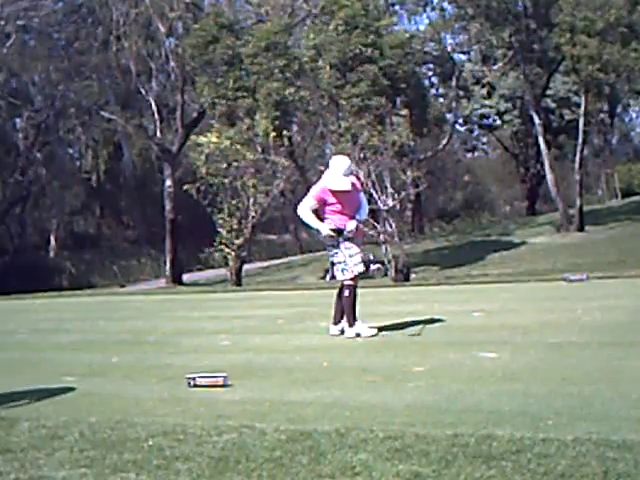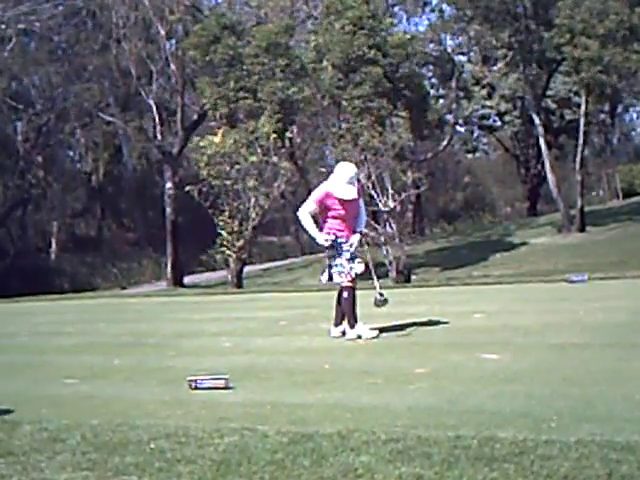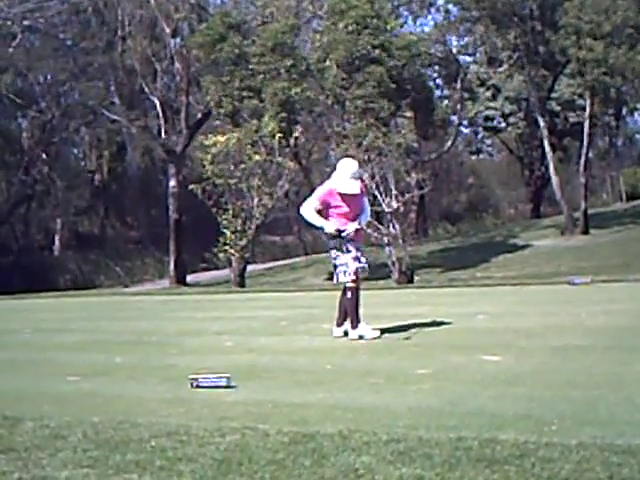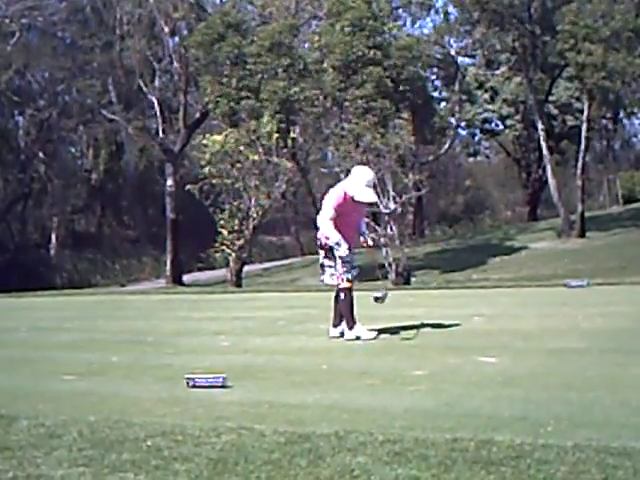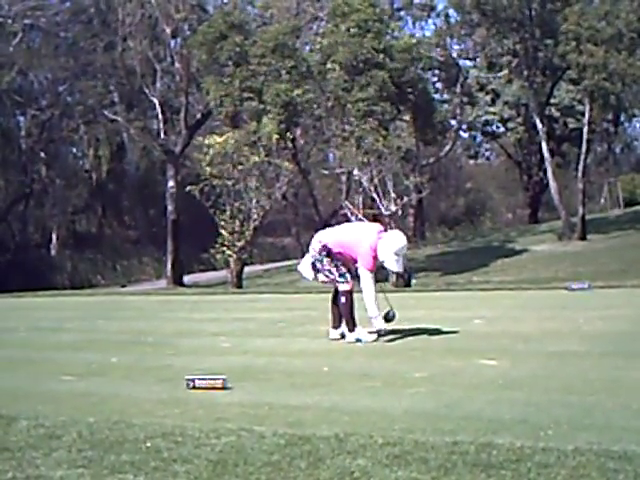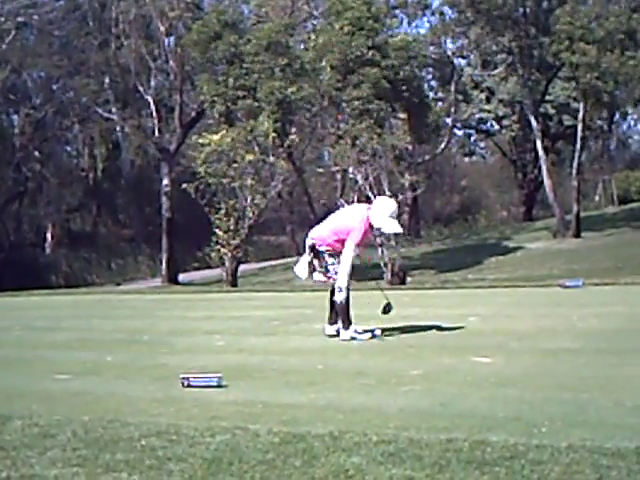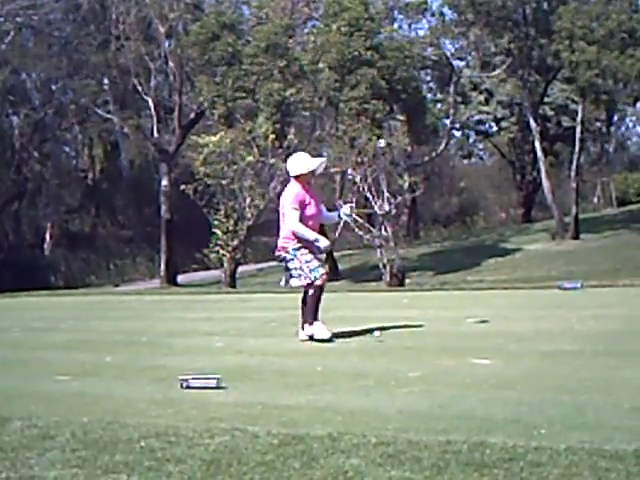
dt=0.7s
person 1, frame 1
left shoulder: (354, 182)
right shoulder: (322, 188)
left elbow: (364, 206)
right elbow: (302, 209)
left wrist: (356, 220)
right wrist: (319, 226)
left hip: (352, 236)
right hip: (337, 238)
left knee: (347, 280)
right knee: (350, 278)
left ankle: (337, 324)
right ankle: (352, 325)
person 1, frame 2
left shoulder: (355, 188)
right shoulder: (324, 192)
left elbow: (361, 211)
right elbow: (303, 212)
left wrist: (358, 233)
right wrist: (317, 235)
left hip: (350, 241)
right hip: (335, 242)
left knee: (347, 282)
right knee: (348, 280)
left ankle: (337, 326)
right ankle: (353, 327)
person 1, frame 3
left shoulder: (359, 187)
right shoulder: (327, 190)
left elbow: (366, 211)
right elbow: (306, 209)
left wrist: (357, 224)
right wrist: (325, 224)
left hip: (355, 240)
right hip: (340, 241)
left knee: (351, 282)
right knee: (352, 281)
left ankle: (340, 325)
right ankle: (356, 327)
person 1, frame 4
left shoulder: (359, 195)
right shoulder: (338, 195)
left elbow: (359, 216)
right elbow: (323, 220)
left wrist: (364, 233)
right wrist: (339, 241)
left hip: (346, 244)
right hip: (332, 244)
left knee: (345, 285)
right knee: (345, 283)
left ankle: (336, 327)
right ankle: (352, 329)
person 1, frame 5
left shoulder: (380, 231)
right shoulder: (368, 250)
right elbow: (367, 287)
right wrist: (375, 316)
left hip: (328, 244)
right hip: (322, 247)
left knee: (340, 286)
right knee: (346, 285)
left ankle: (336, 329)
right ankle: (352, 331)
person 1, frame 6
left shoulder: (367, 210)
right shoulder: (361, 226)
right elbow: (347, 258)
right wrist: (342, 288)
left hip: (325, 242)
right hip: (322, 246)
left knee: (339, 281)
right knee: (340, 282)
left ankle: (332, 326)
right ankle: (347, 329)
person 1, frame 7
left shoulder: (310, 191)
right shoulder: (293, 193)
left elbow: (324, 217)
right elbow: (292, 224)
left wrist: (340, 213)
right wrist: (317, 238)
left hip: (308, 247)
right hip: (294, 247)
left knee: (313, 285)
right knee: (318, 280)
left ankle: (307, 327)
right ankle: (310, 324)
